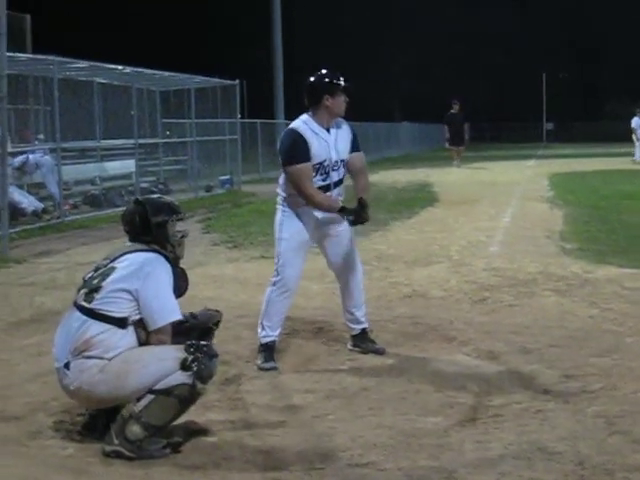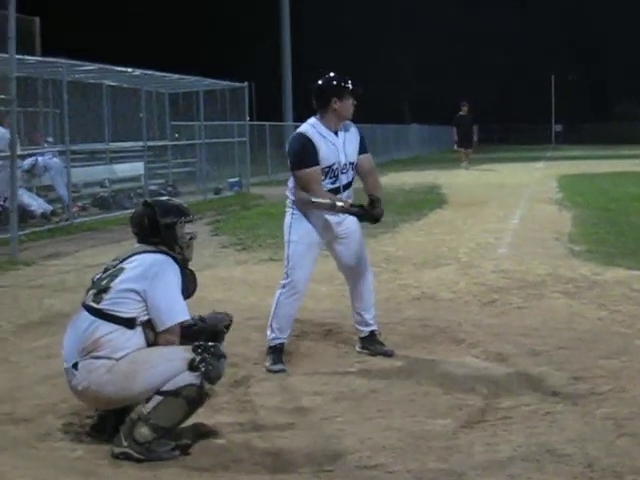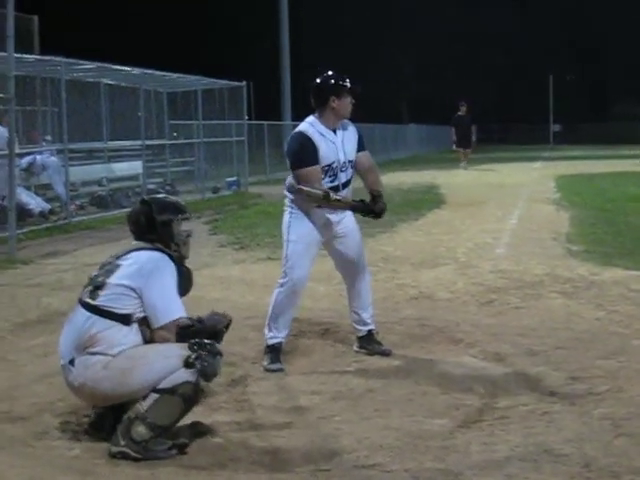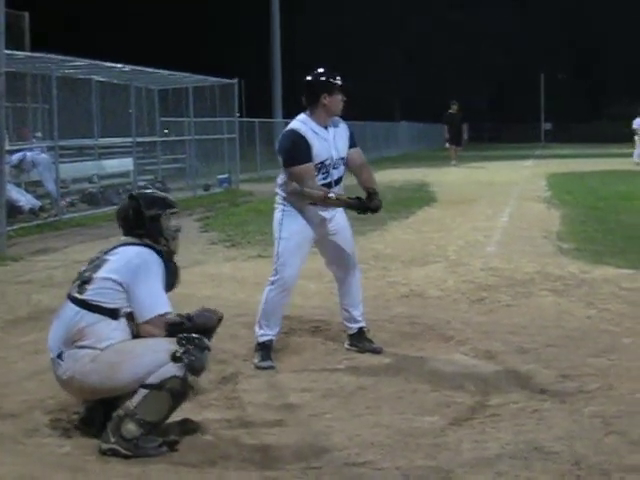
dt=0.1s
person 1, frame 1
left shoulder: (345, 130)
right shoulder: (296, 135)
left elbow: (358, 170)
right elbow: (304, 189)
left wrist: (362, 202)
right wrist: (343, 210)
left hip: (334, 212)
right hip: (297, 213)
left knee: (352, 270)
right knee: (285, 278)
left ankle: (359, 333)
right ankle: (267, 343)
person 1, frame 2
left shoulder: (353, 132)
right shoulder: (304, 139)
left elbow: (368, 171)
right elbow: (314, 193)
left wrist: (375, 200)
left hip: (343, 214)
right hip: (307, 216)
left knee: (361, 273)
right knee: (295, 280)
left ankle: (367, 335)
right ankle: (275, 345)
person 1, frame 3
left shoulder: (350, 130)
right shoulder: (303, 138)
left elbow: (367, 167)
right elbow: (314, 191)
left wrist: (376, 196)
left hip: (341, 213)
right hip: (305, 215)
left knee: (359, 272)
right knee: (293, 279)
left ankle: (365, 334)
right ankle: (273, 345)
person 1, frame 4
left shoulder: (341, 127)
right shoulder: (295, 136)
left elbow: (359, 164)
right elbow: (309, 189)
left wrist: (371, 192)
right wrist: (350, 202)
left hip: (333, 210)
right hip: (297, 212)
left knee: (350, 270)
right knee: (283, 277)
left ankle: (356, 332)
right ankle: (264, 342)
person 2, frame 1
left shoulder: (122, 258)
right shoulder: (152, 262)
right elbow: (160, 337)
left wrist: (191, 322)
left hip: (72, 370)
right hip: (91, 374)
right knee: (201, 358)
left ankle: (107, 416)
right ankle: (129, 436)
person 2, frame 2
left shoulder: (132, 260)
right shoulder: (161, 264)
right elbow: (169, 338)
left wrist: (201, 324)
left hip: (81, 371)
right hip: (99, 375)
right knee: (209, 359)
left ankle: (116, 416)
right ankle: (138, 438)
person 2, frame 3
left shoulder: (131, 258)
right shoulder: (157, 261)
right elbow: (164, 334)
left hip: (78, 365)
right hip: (96, 371)
right knee: (205, 356)
right ankle: (136, 437)
person 2, frame 4
left shoulder: (120, 253)
right shoulder: (144, 256)
right elbow: (151, 329)
left wrist: (188, 320)
left hip: (68, 361)
right hip: (85, 365)
right knee: (193, 351)
left ankle: (102, 410)
right ankle: (126, 434)
